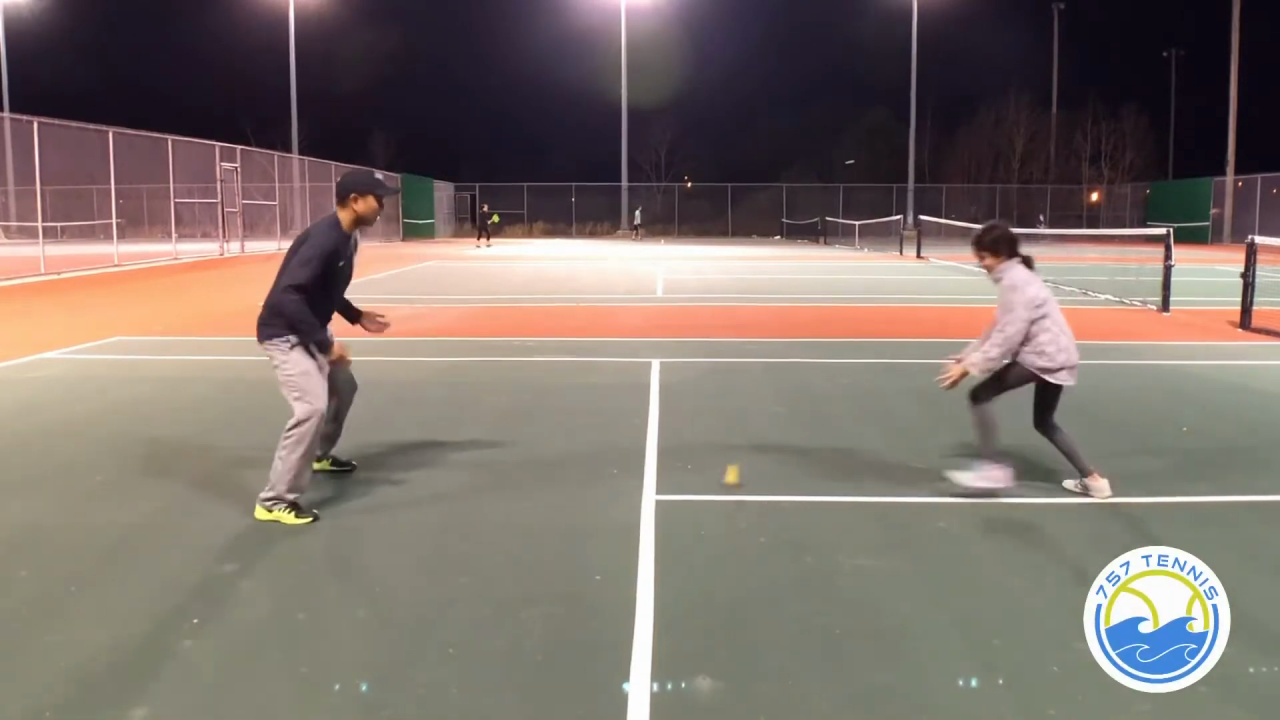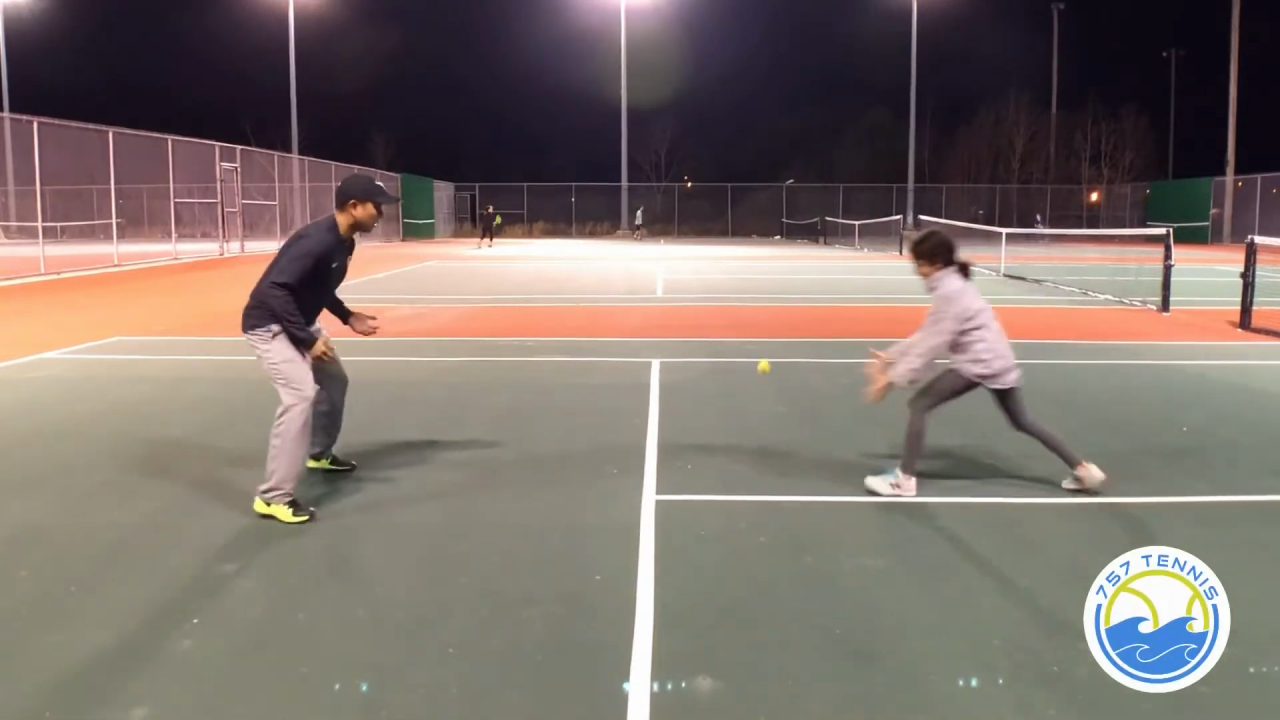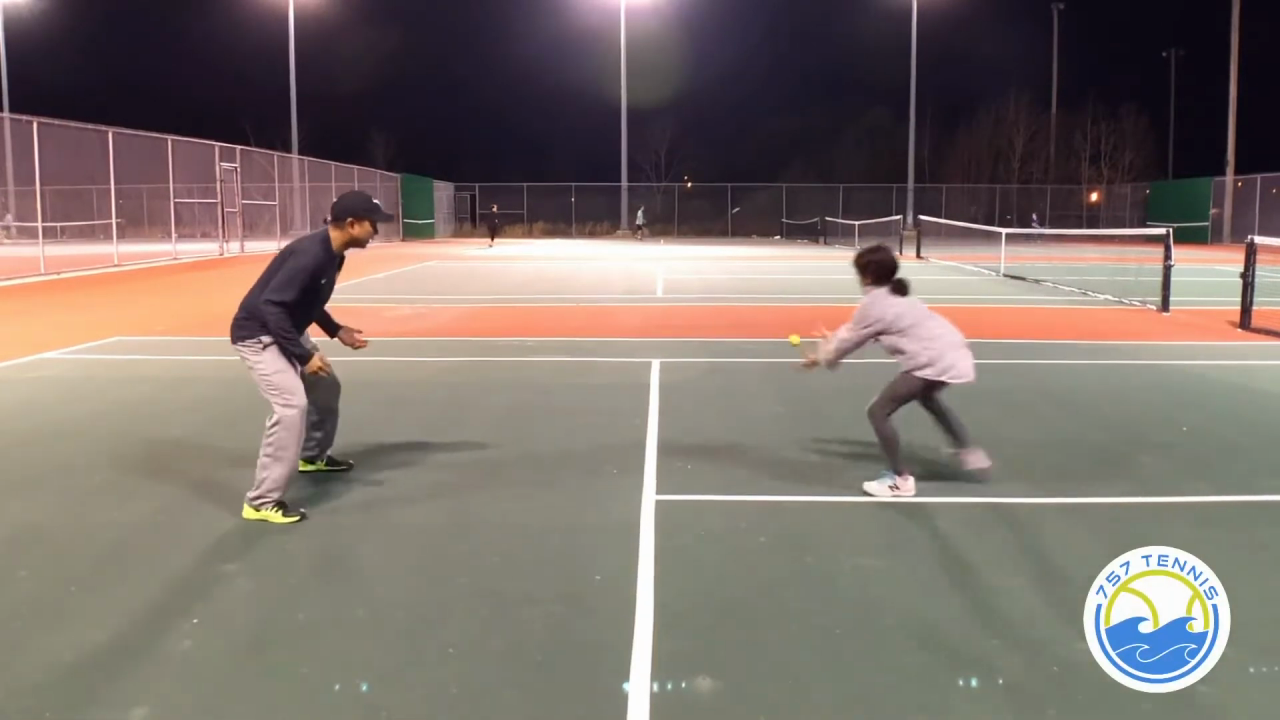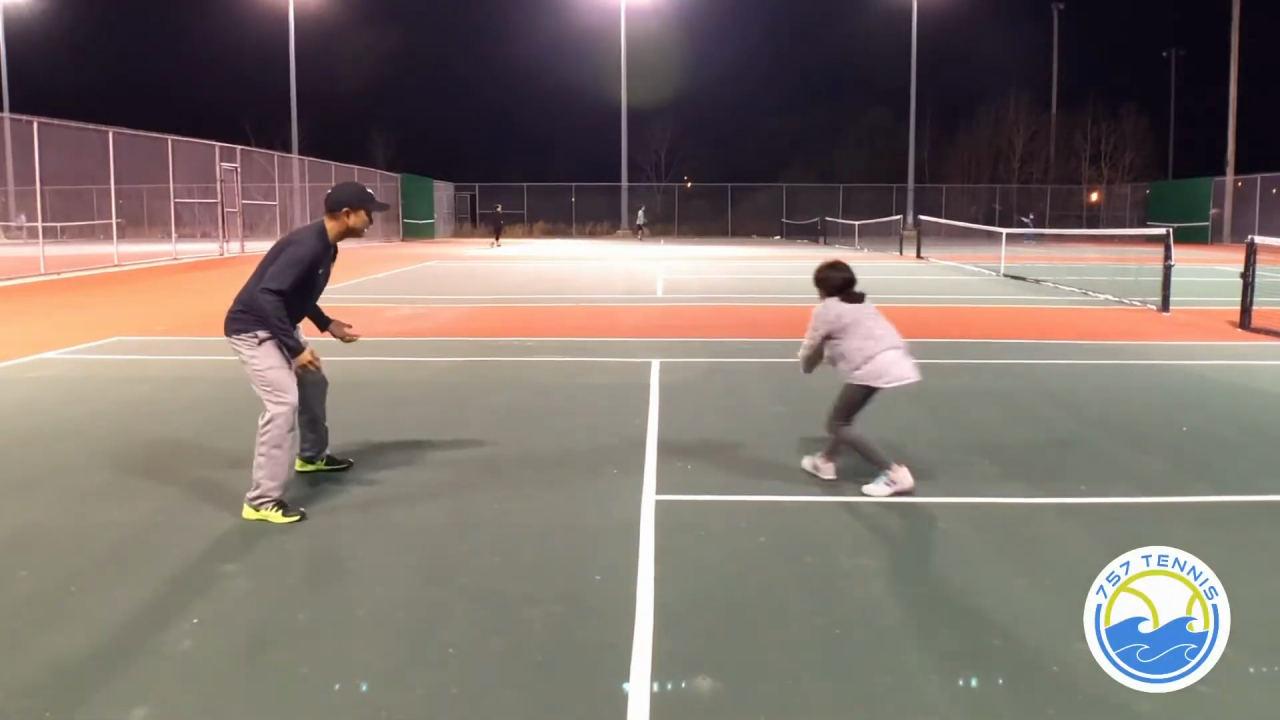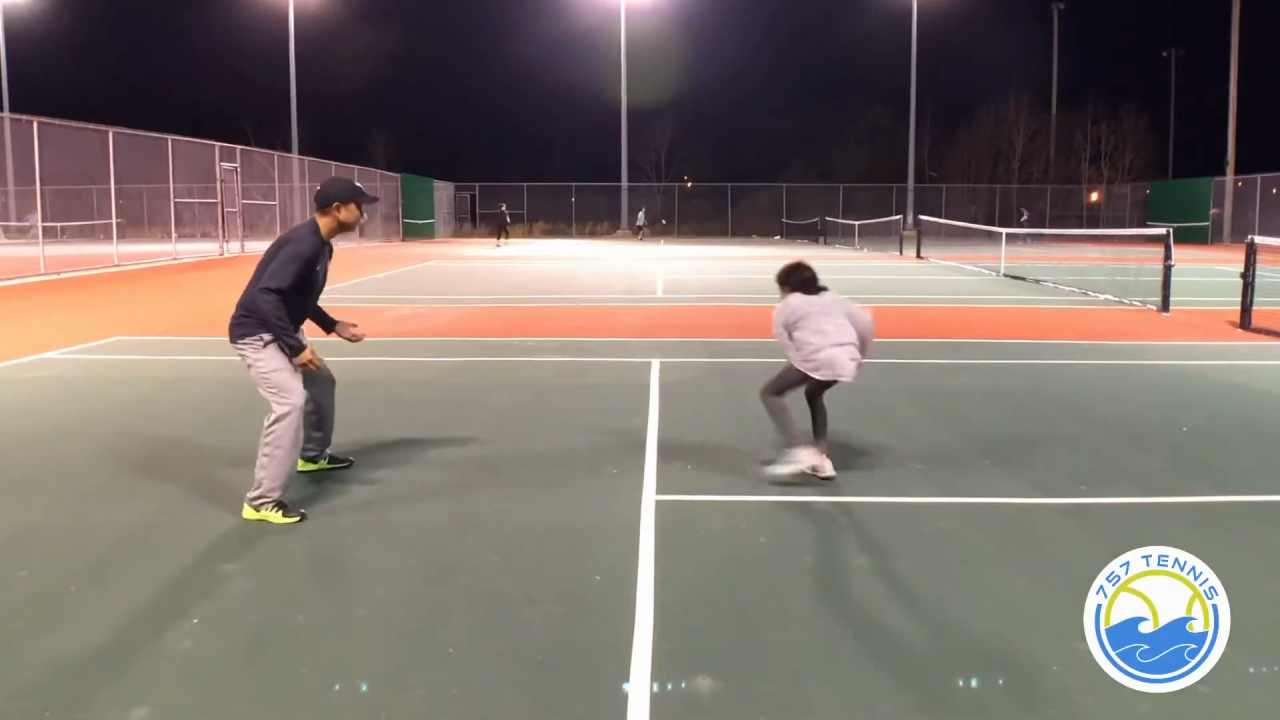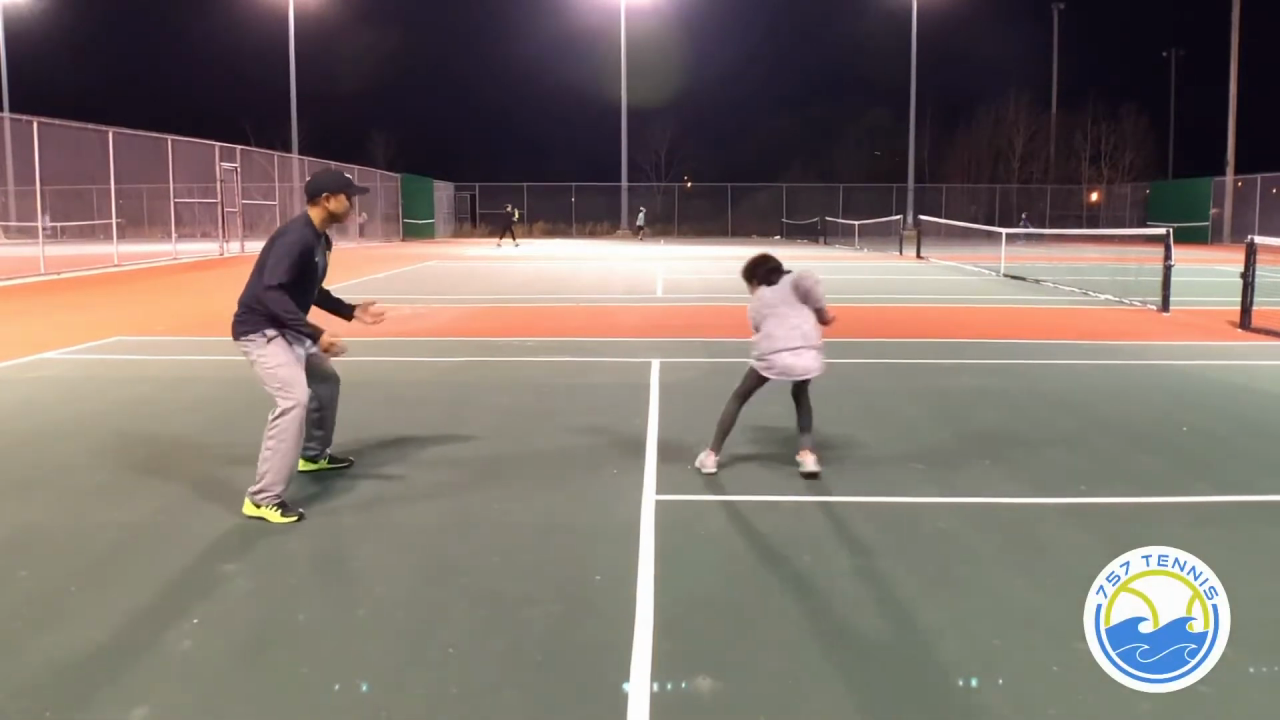
dt=0.2s
person 1, frame 1
left shoulder: (348, 239)
right shoulder: (325, 239)
right elbow: (288, 294)
left wrist: (358, 316)
right wrist: (326, 343)
left hip: (308, 330)
right hip: (285, 332)
left knee: (343, 387)
right knee: (312, 407)
left ankle: (320, 455)
right ankle: (275, 501)
person 1, frame 2
left shoulder: (345, 242)
right shoulder: (317, 240)
right elbow: (276, 289)
left wrist: (348, 317)
right wrist: (308, 339)
left hip: (300, 323)
right hip: (269, 323)
left knee: (334, 382)
right knee: (301, 394)
left ankle: (317, 453)
right ankle: (275, 494)
person 1, frame 3
left shoulder: (335, 257)
right shoulder: (310, 255)
right elbow: (271, 306)
left wrist: (335, 330)
right wrist: (304, 356)
left hip: (286, 333)
right hip: (258, 334)
left knee: (326, 389)
right knee: (292, 404)
left ankle: (312, 456)
right ankle: (263, 500)
person 1, frame 4
left shoulder: (328, 248)
right shoulder: (307, 245)
right elbow: (268, 295)
left wrist: (327, 324)
right wrist: (296, 348)
left hip: (278, 327)
right hip: (253, 329)
left knee: (314, 386)
right knee: (283, 402)
left ankle: (312, 456)
right ankle: (262, 500)
person 1, frame 5
left shoulder: (323, 246)
right shoulder: (304, 244)
right elbow: (266, 294)
left wrist: (331, 325)
right wrist: (297, 346)
left hip: (280, 330)
right hip: (257, 332)
left knee: (322, 384)
right knee: (290, 403)
left ankle: (313, 455)
right ankle: (262, 501)
person 1, frame 6
left shoulder: (321, 239)
right shoulder: (297, 237)
right elbow: (271, 291)
left wrist: (350, 311)
right wrist: (315, 333)
left hip: (286, 329)
right hip: (261, 329)
left knee: (327, 382)
right knee: (294, 398)
left ankle: (314, 454)
right ankle: (263, 498)
person 2, frame 1
left shoulder: (1014, 283)
right shoulder: (1018, 277)
left elbow: (1008, 336)
right elbow: (999, 330)
left wrist: (972, 366)
right wrist: (967, 356)
left hip: (1041, 356)
right hip: (1059, 356)
left knee: (978, 397)
right knee: (1044, 422)
left ankle: (991, 467)
right ankle: (1092, 479)
person 2, frame 2
left shoulder: (948, 293)
right shoulder: (950, 287)
left elbow: (933, 343)
right elbow: (926, 335)
left wrist: (895, 377)
right wrist: (890, 358)
left hip: (978, 363)
right hip: (998, 361)
left knee: (918, 405)
right knee: (1021, 420)
left ankle: (905, 479)
right ankle: (1083, 470)
person 2, frame 3
left shoulder: (873, 305)
right shoulder: (896, 296)
left elbow: (849, 341)
right elbow: (854, 332)
left wrist: (821, 357)
right wrist: (832, 341)
left hip: (934, 361)
right hip: (955, 353)
left knee: (878, 413)
right knee: (927, 397)
left ankle: (901, 479)
right ankle: (968, 452)
person 2, frame 4
left shoulder: (824, 311)
right shoulder: (862, 305)
left elbow: (812, 352)
left wrist: (806, 365)
right wrist: (827, 355)
left hip: (872, 368)
right hip: (897, 360)
left knee: (836, 425)
right knee: (846, 411)
left ankle: (895, 474)
right ankle: (826, 461)
person 2, frame 5
left shoulder: (784, 309)
right shoulder: (832, 298)
left elbow: (788, 347)
right elbow: (864, 320)
right wrist: (861, 354)
left hip: (817, 357)
right hip: (847, 356)
left knee: (769, 393)
right knee: (813, 395)
left ankle: (799, 452)
right ankle: (819, 458)
person 2, frame 6
left shoulder: (756, 306)
right shoulder: (793, 283)
left elbow: (766, 338)
right elbow: (808, 280)
right wrist: (820, 311)
left hip: (773, 358)
right hip: (806, 356)
left knee: (738, 398)
right knee: (800, 395)
left ankle: (712, 455)
right ankle: (806, 454)
